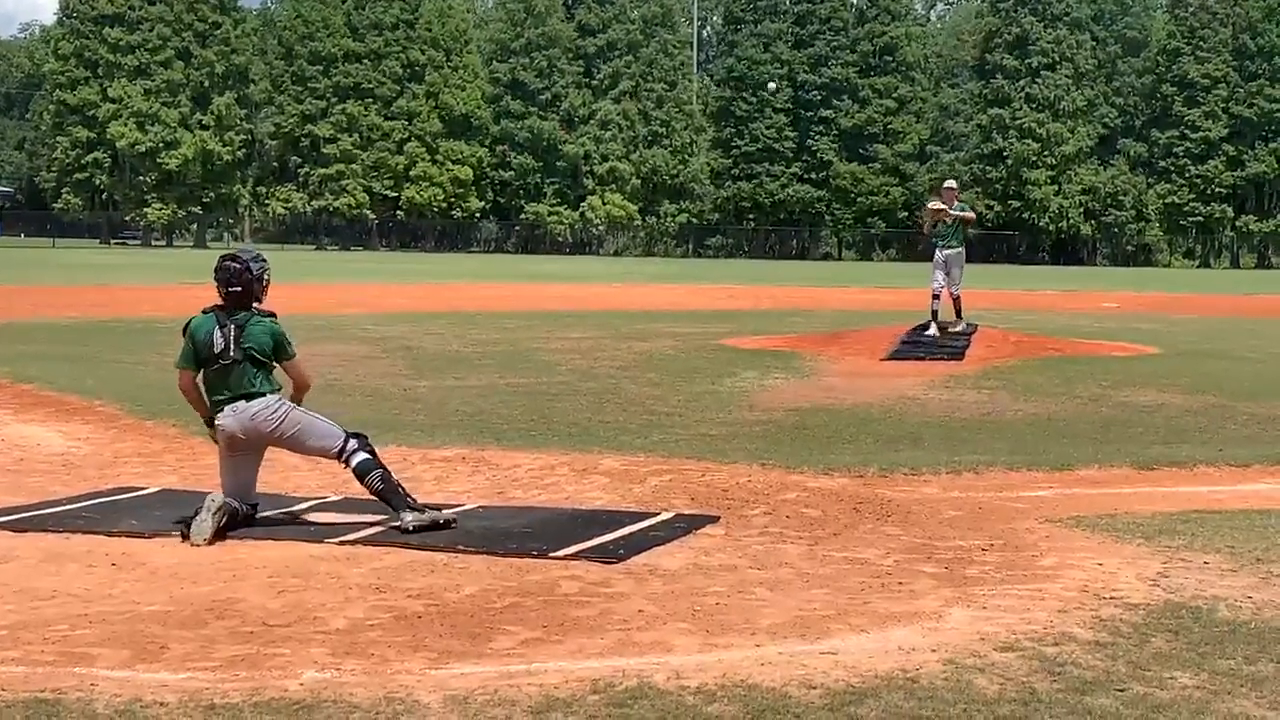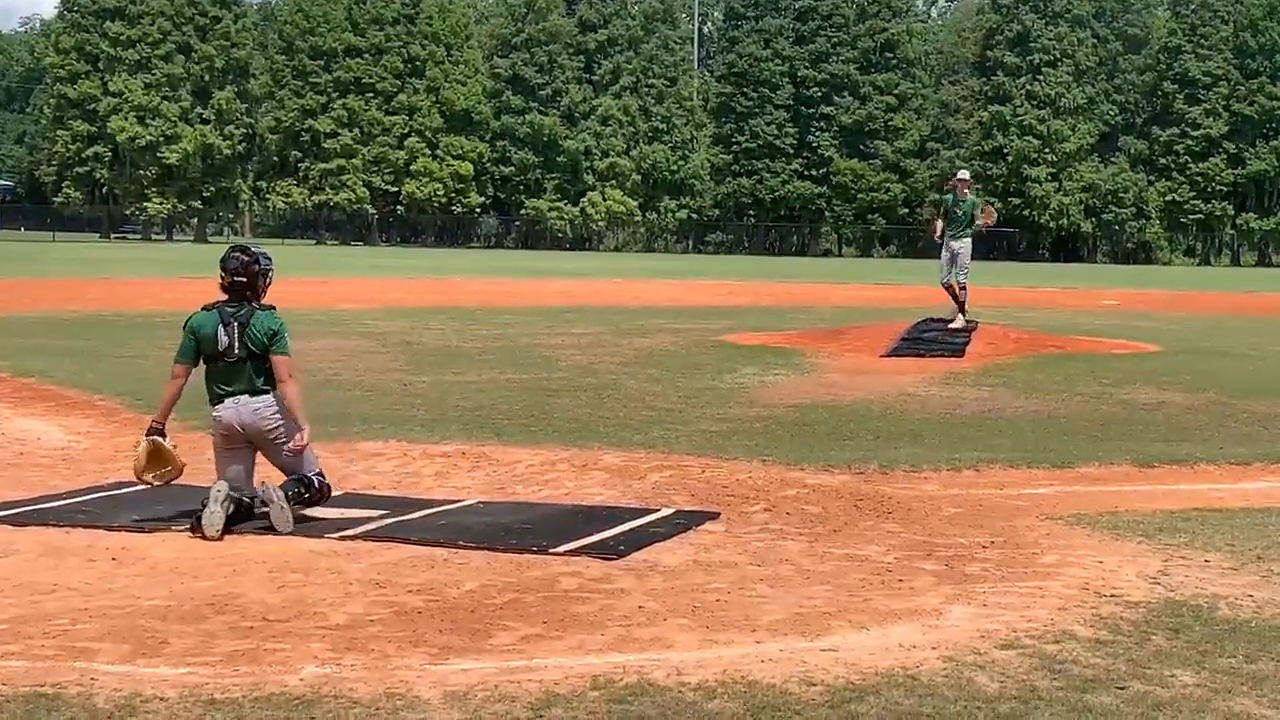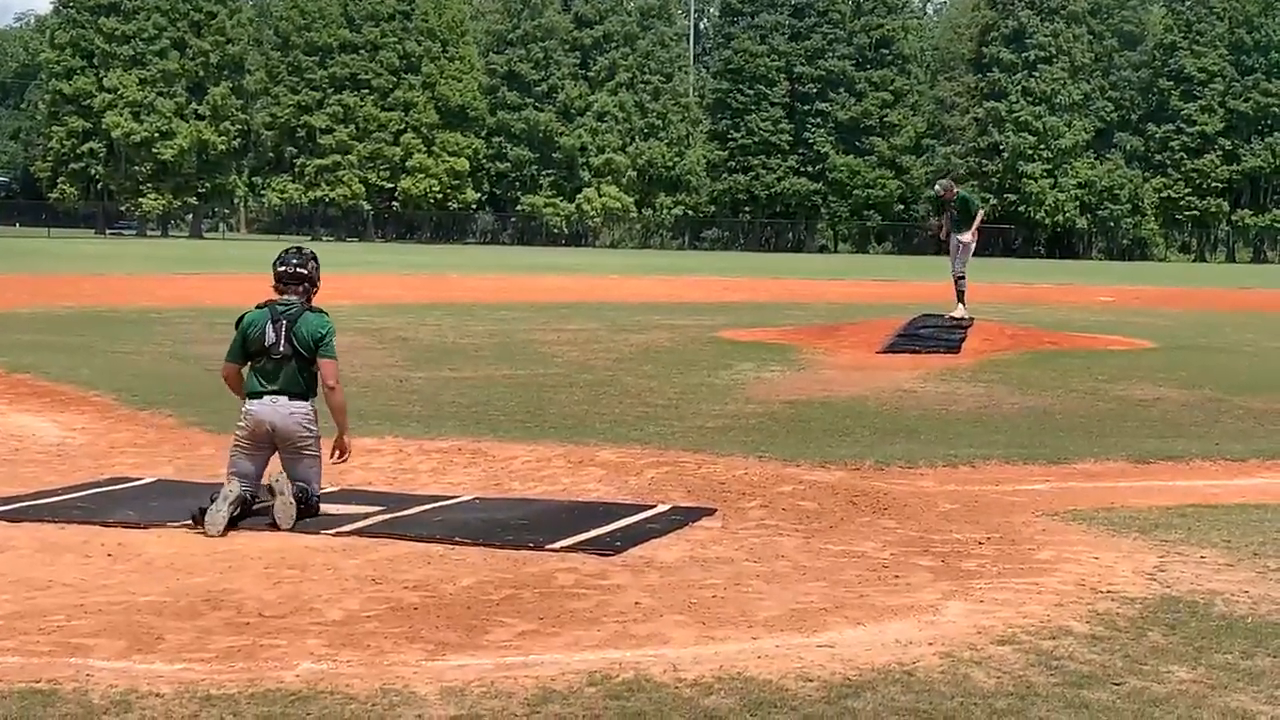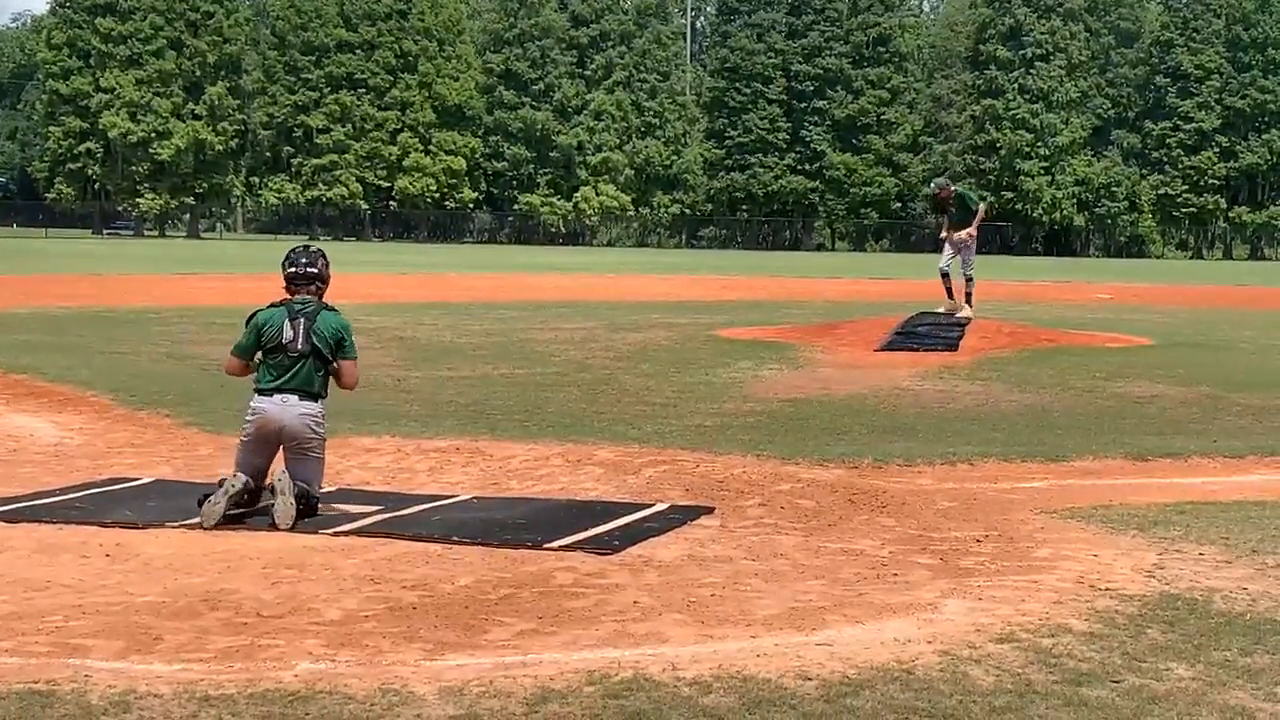
dt=0.5s
person 1, frame 1
left shoulder: (197, 326)
right shoulder: (267, 327)
left elbow: (186, 385)
right elbow: (302, 381)
left wrist: (209, 419)
right wrist: (295, 402)
left hip: (228, 422)
right hip: (269, 410)
left knee: (241, 508)
right knee: (353, 446)
left ankle: (219, 509)
right ankle: (408, 511)
person 1, frame 2
left shoulder: (199, 322)
right shoulder: (269, 321)
left elbow: (177, 377)
right elbow: (285, 379)
left wrist: (157, 425)
right wrist: (303, 428)
left hip: (225, 415)
right hip: (266, 408)
left knee: (240, 501)
right knee: (315, 484)
left ankle: (227, 501)
right ankle: (284, 495)
person 1, frame 3
left shoulder: (251, 318)
right shoulder: (319, 324)
left elbow: (228, 374)
right elbow: (330, 384)
right wrist: (343, 433)
left hip: (255, 410)
right hip: (298, 413)
left knee: (241, 490)
right knee: (307, 500)
left ankle: (231, 500)
right ankle: (292, 494)
person 1, frame 4
left shoulder: (266, 317)
right shoulder: (336, 323)
left elbow: (232, 367)
right elbow: (349, 381)
left hip: (263, 408)
right hip: (307, 413)
left knee: (249, 491)
right knee: (306, 500)
left ankle: (238, 489)
right ankle: (291, 492)
